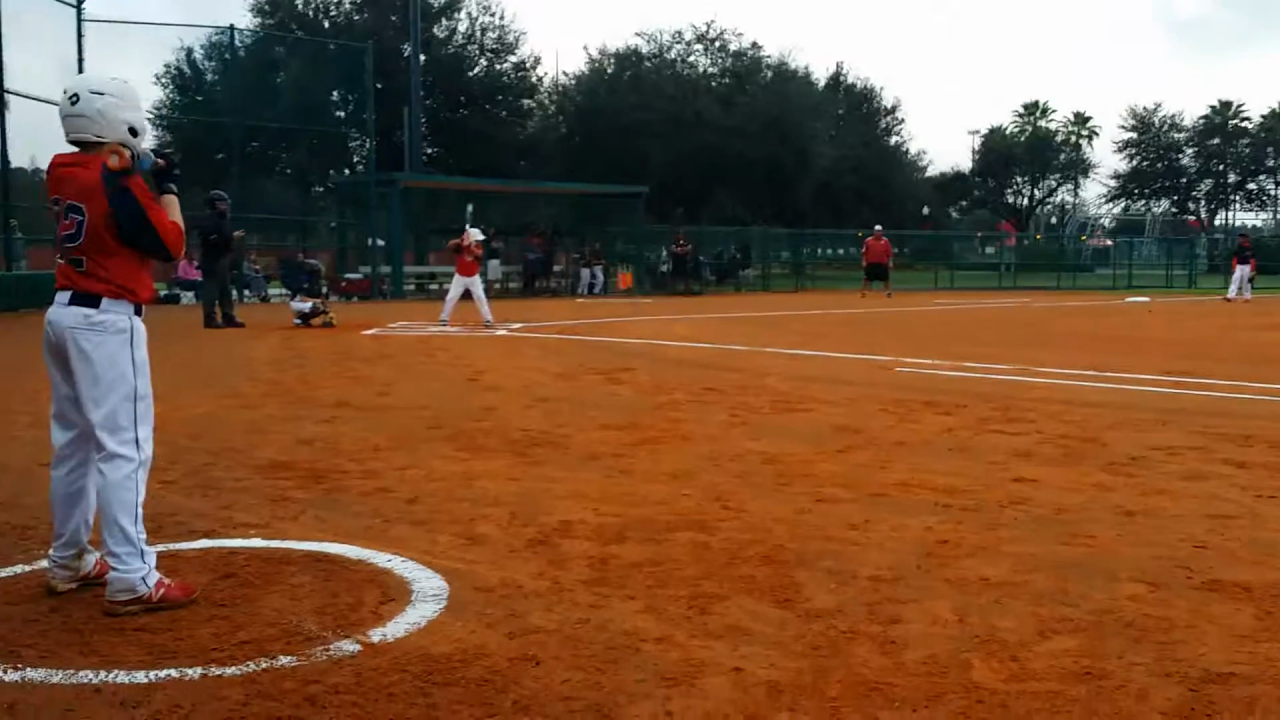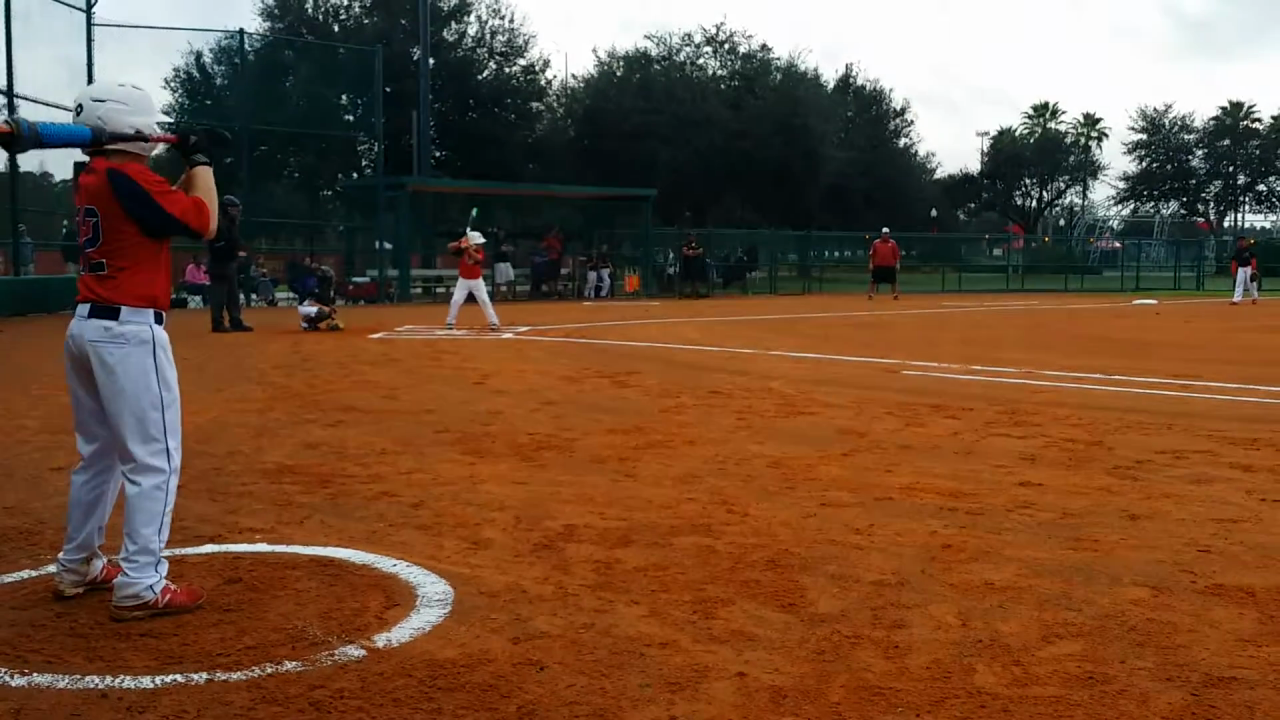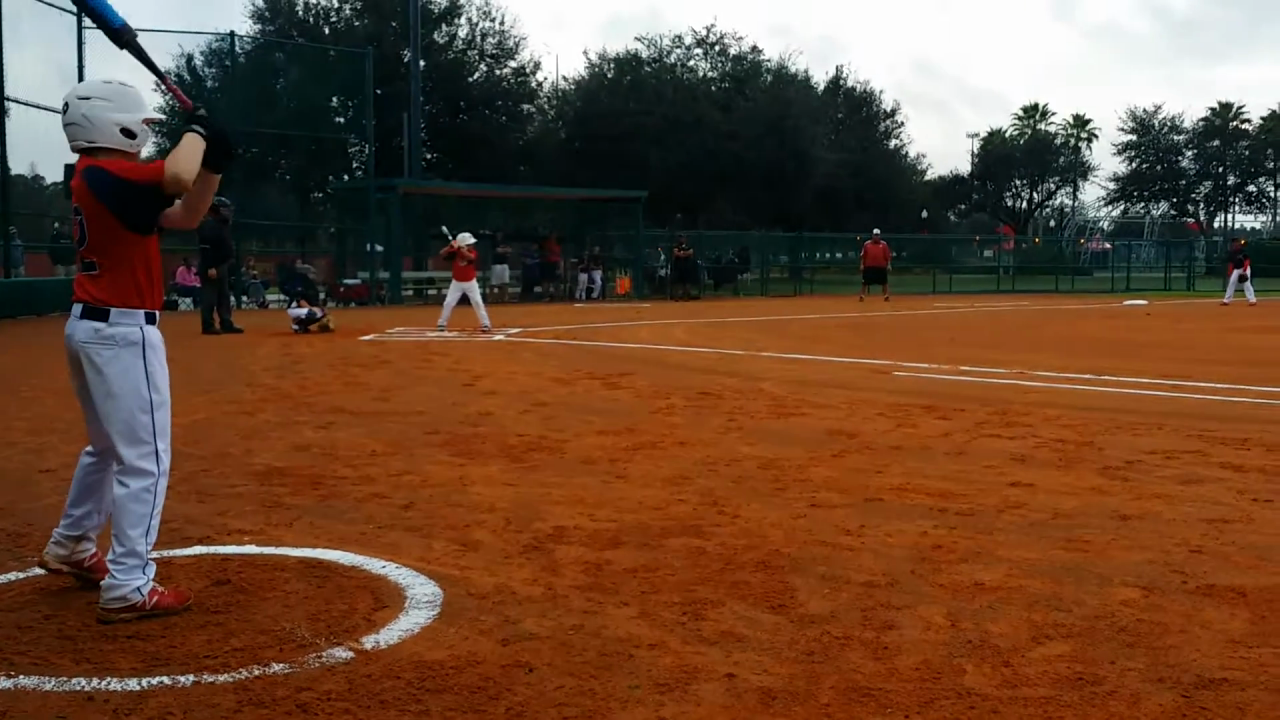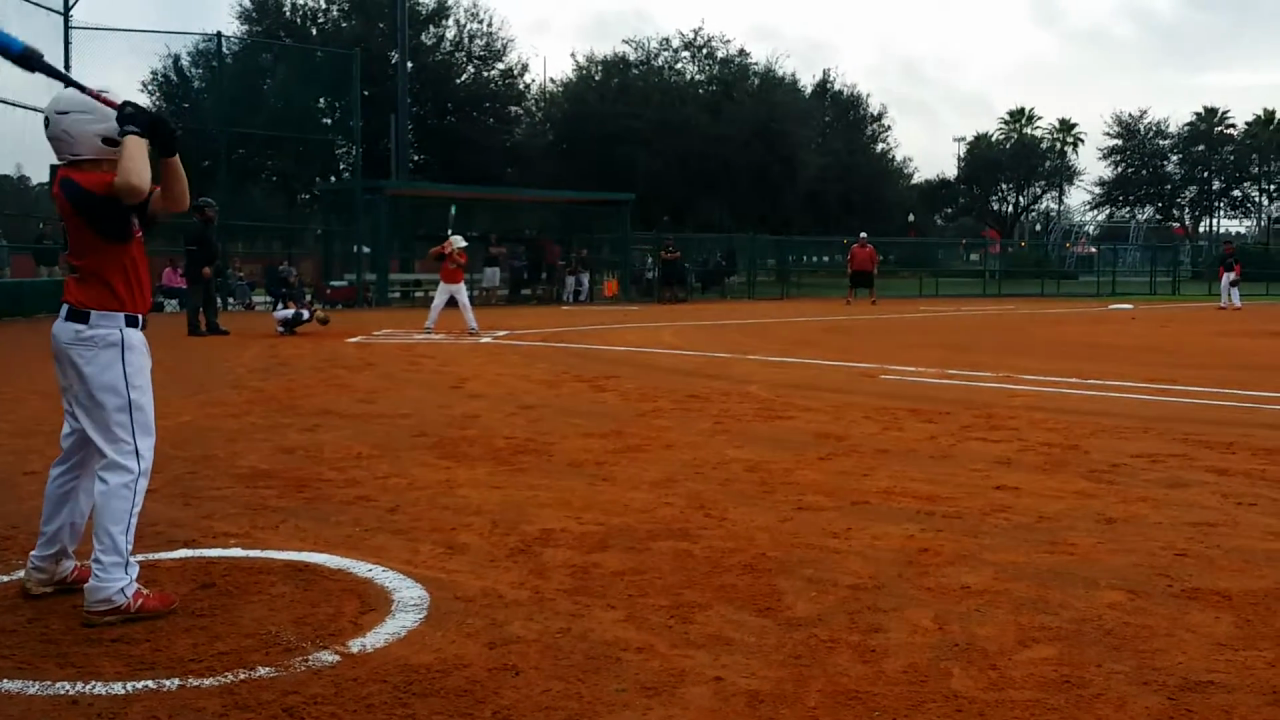
dt=0.4s
person 1, frame 1
left shoulder: (61, 170)
right shoulder: (120, 183)
right elbow: (173, 247)
left wrist: (140, 167)
right wrist: (166, 184)
left hip: (64, 314)
right hip: (108, 322)
left knee: (73, 444)
right knee: (123, 449)
left ankle: (69, 561)
right ankle: (131, 579)
person 1, frame 2
left shoulder: (95, 179)
right shoulder: (125, 177)
left elbow: (173, 205)
right elbow: (205, 222)
left wrist: (198, 162)
right wrist: (198, 160)
left hip: (87, 326)
right hip: (129, 331)
left knee: (99, 454)
right knee: (155, 459)
left ankle: (77, 566)
right ankle: (140, 586)
person 1, frame 3
left shoulder: (102, 177)
right shoulder: (104, 173)
left elbow: (186, 217)
right elbow: (176, 176)
left wrist: (214, 162)
right wrist: (197, 129)
left hip: (89, 326)
right hip: (122, 332)
left knee: (108, 447)
right knee: (144, 459)
left ankle: (71, 547)
right ankle: (128, 589)
person 1, frame 4
left shoulder: (99, 182)
right shoulder: (80, 185)
left elbow: (176, 202)
right elbow: (137, 188)
left wrist: (165, 146)
right wrist: (133, 130)
left hip: (84, 330)
right hip: (107, 335)
left knee: (80, 451)
right knee: (126, 457)
left ankle: (48, 565)
right ankle: (111, 590)
